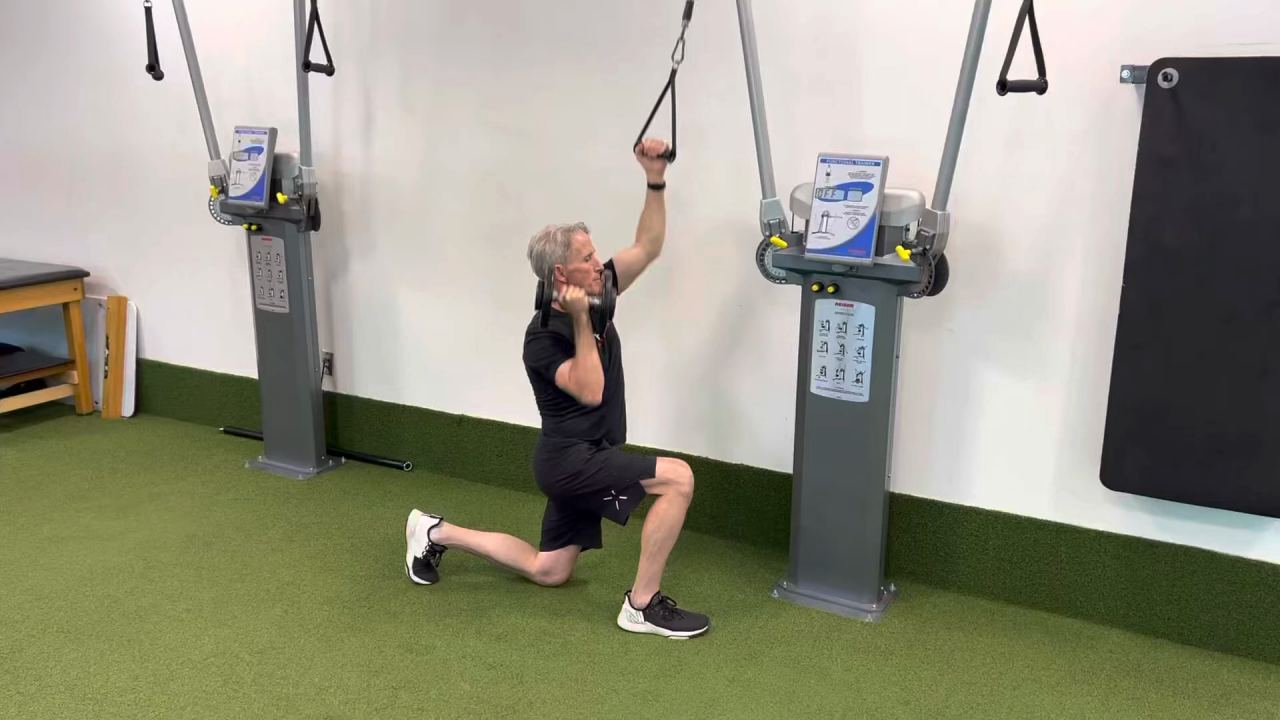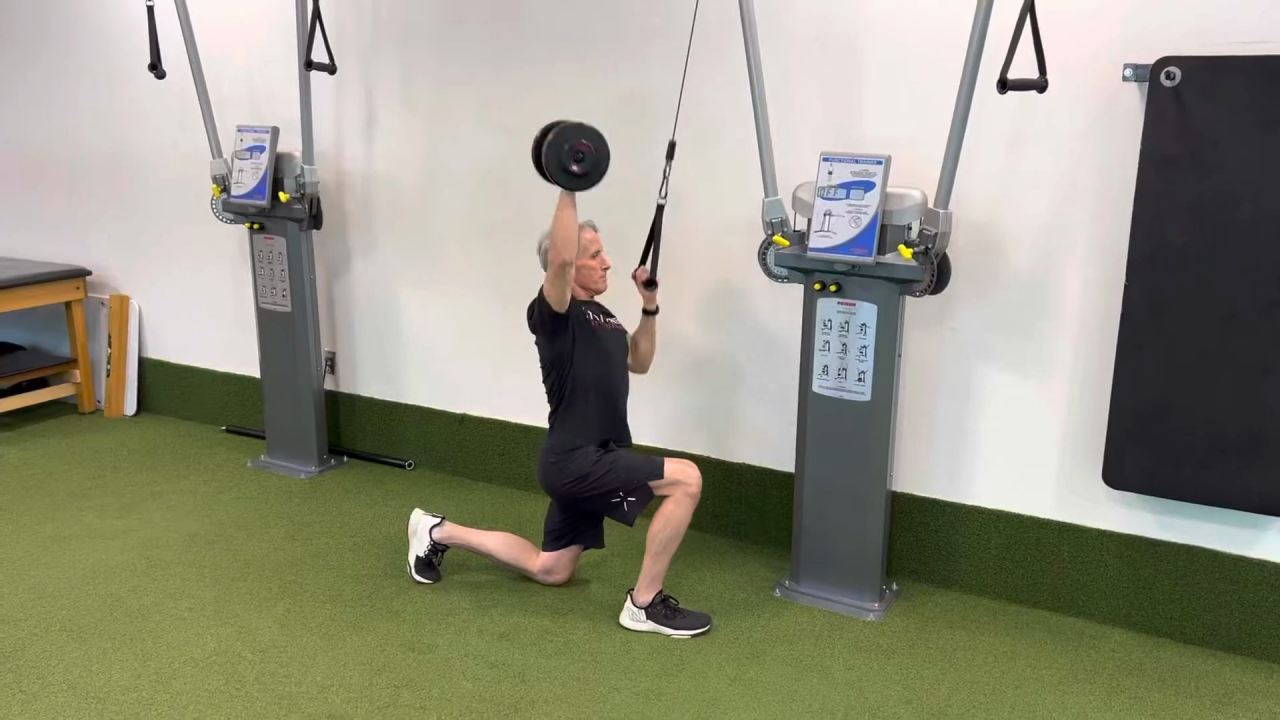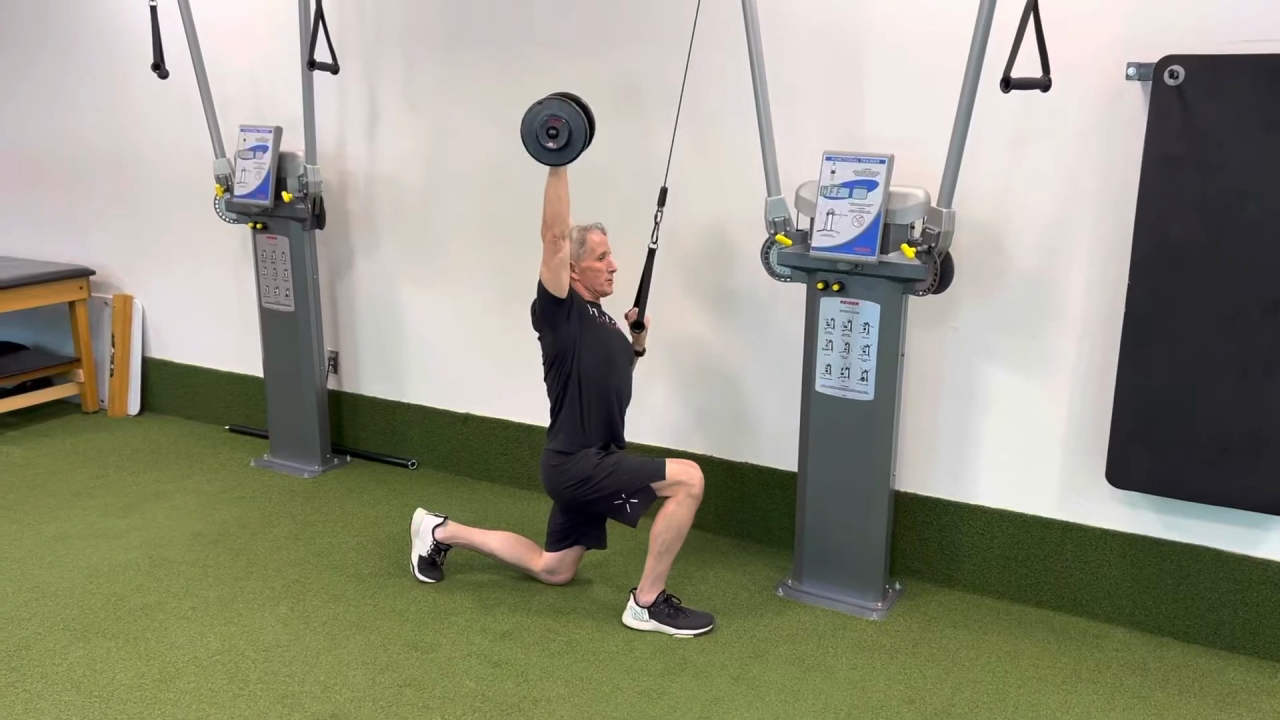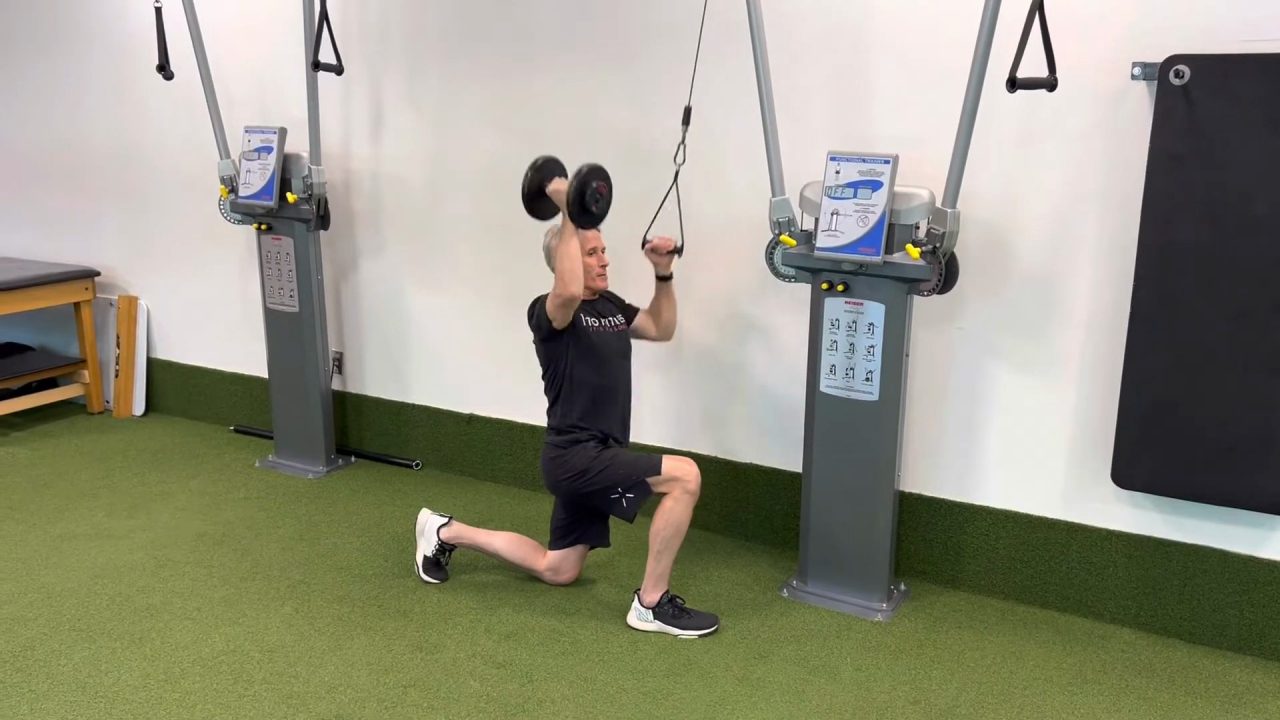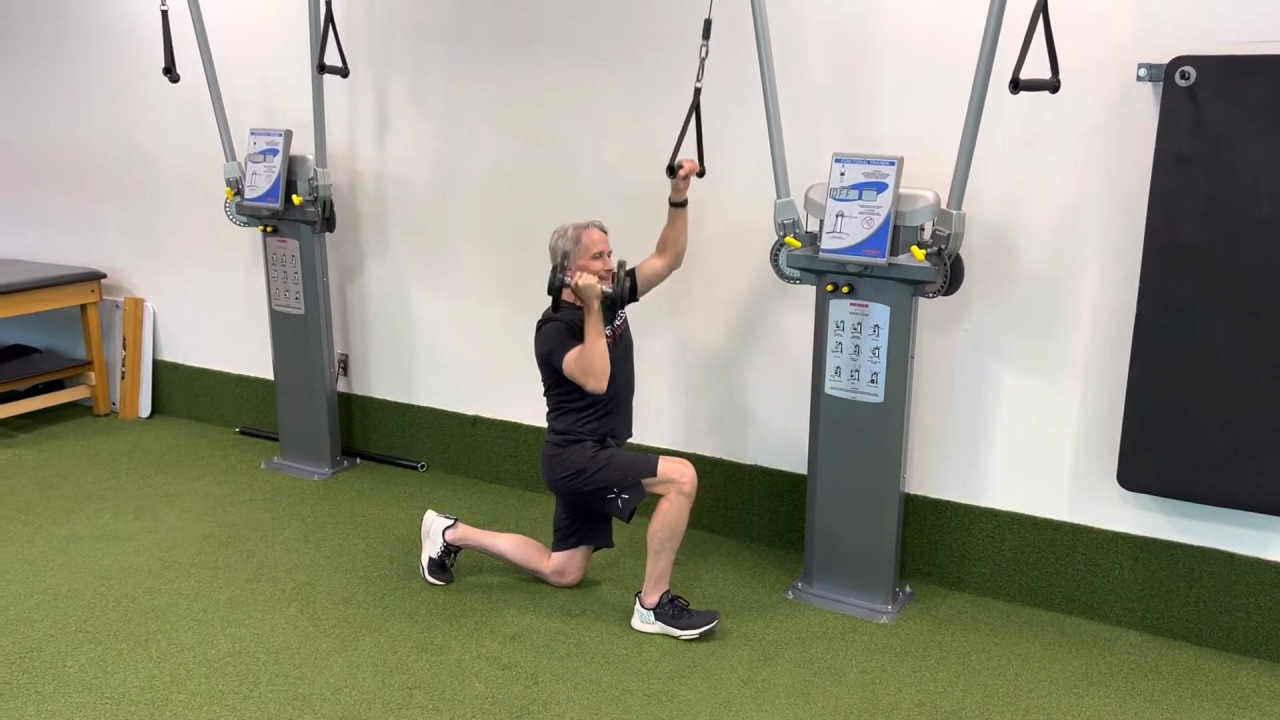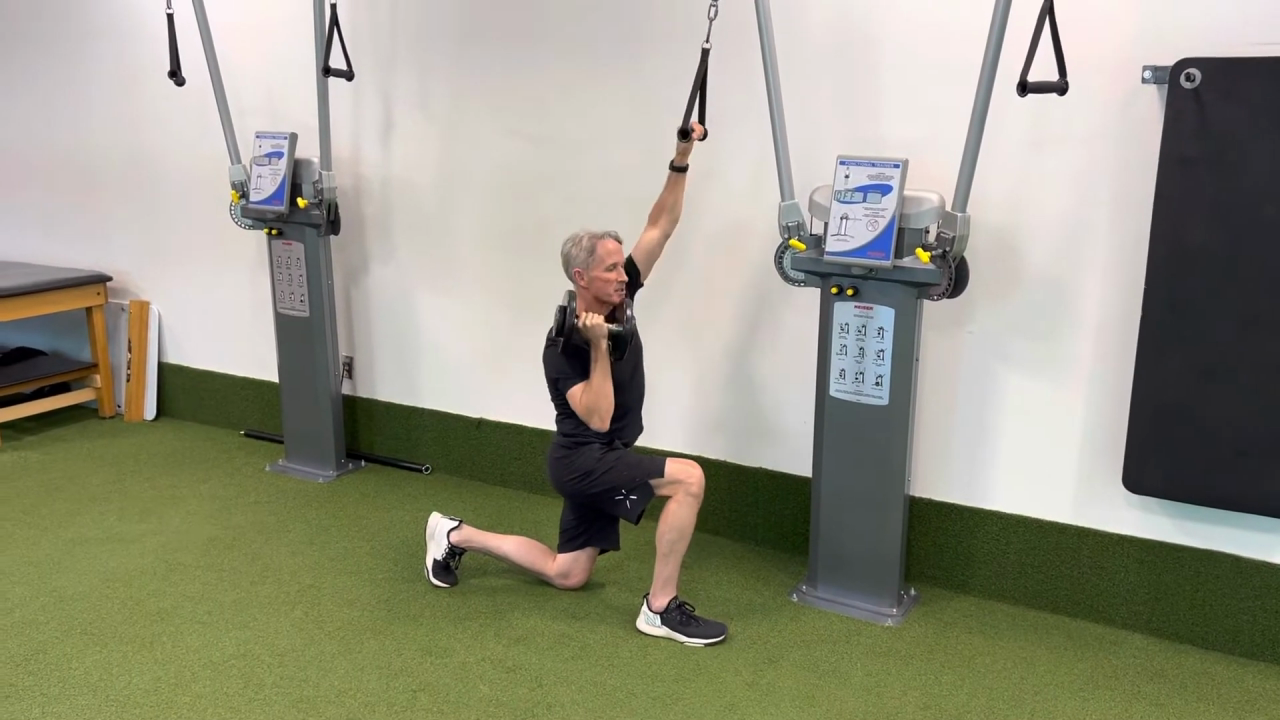
dt=0.5s
person 1, frame 1
left shoulder: (593, 291)
right shoulder: (545, 334)
left elbow: (649, 245)
right elbow: (591, 391)
left wrist: (654, 178)
right wrist: (581, 320)
left hip: (582, 459)
right hip: (571, 460)
left knee: (548, 570)
right knee: (678, 479)
left ankle: (435, 533)
right ankle: (643, 605)
person 1, frame 2
left shoulder: (598, 315)
right shoulder: (549, 311)
left elbow: (640, 362)
right elbow: (563, 260)
left wrist: (648, 304)
right wrist: (567, 185)
left hip: (586, 460)
right hip: (577, 461)
left knee: (550, 570)
right knee: (686, 478)
left ankle: (438, 533)
right ankle: (645, 603)
person 1, frame 3
left shoulder: (598, 319)
right shoulder: (558, 309)
right elbow: (553, 236)
left wrist: (637, 343)
right wrist: (558, 163)
left hip: (589, 461)
right hip: (577, 464)
left knee: (552, 569)
right knee: (688, 479)
left ankle: (440, 532)
right ankle: (648, 603)
person 1, frame 4
left shoulder: (609, 305)
right shoulder: (548, 313)
left elbow: (663, 329)
right elbow: (568, 292)
left wrist: (663, 273)
right wrist: (568, 217)
left hip: (594, 455)
right hip: (576, 456)
left knee: (556, 570)
right knee: (684, 476)
left ankle: (446, 534)
right ankle: (652, 603)
person 1, frame 5
left shoulder: (614, 293)
right shoulder: (556, 328)
left elbow: (669, 258)
right elbow: (597, 380)
left wrist: (678, 196)
right wrist: (591, 312)
left hip: (594, 455)
right hip: (576, 456)
left knee: (562, 572)
right knee: (680, 477)
left ankle: (450, 534)
right ankle: (654, 604)
person 1, frame 6
left shoulder: (617, 299)
right shoulder: (564, 346)
left elbow: (660, 226)
right elbow: (598, 420)
left wrist: (681, 158)
right wrist: (599, 347)
left hip: (602, 461)
right hip: (583, 461)
left knee: (566, 574)
right knee: (688, 479)
left ankle: (456, 536)
right ankle: (661, 609)
